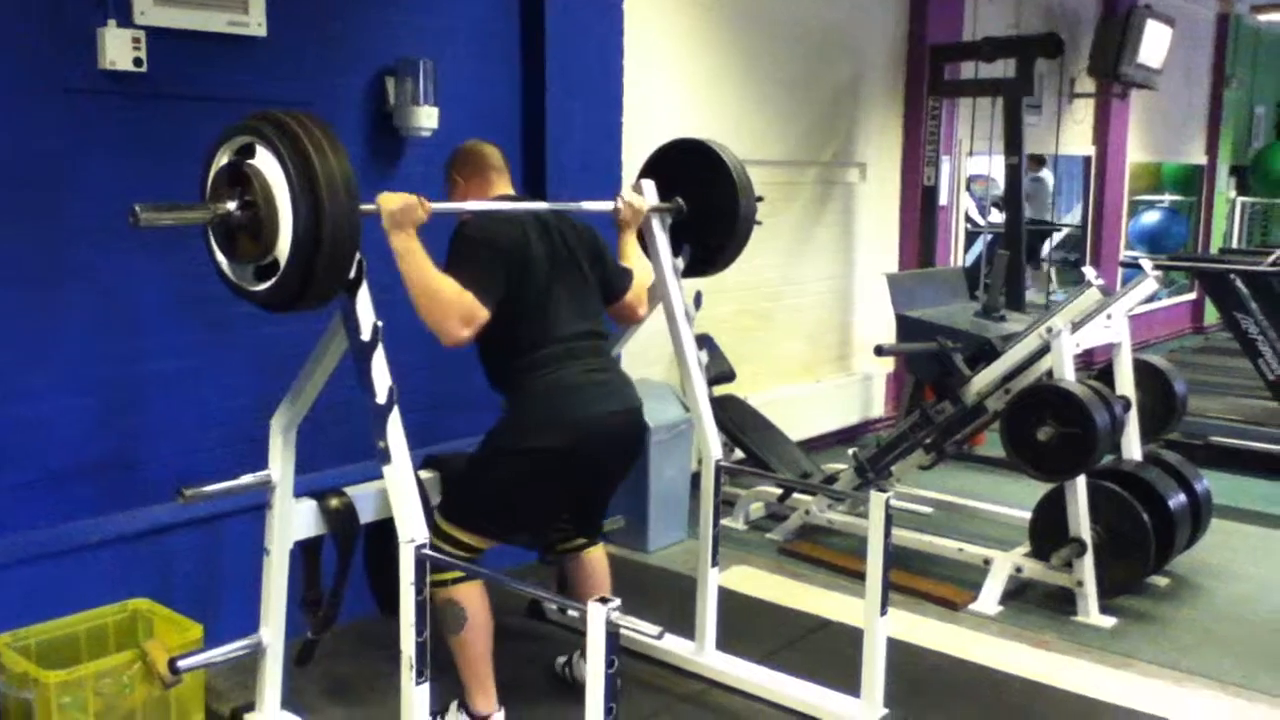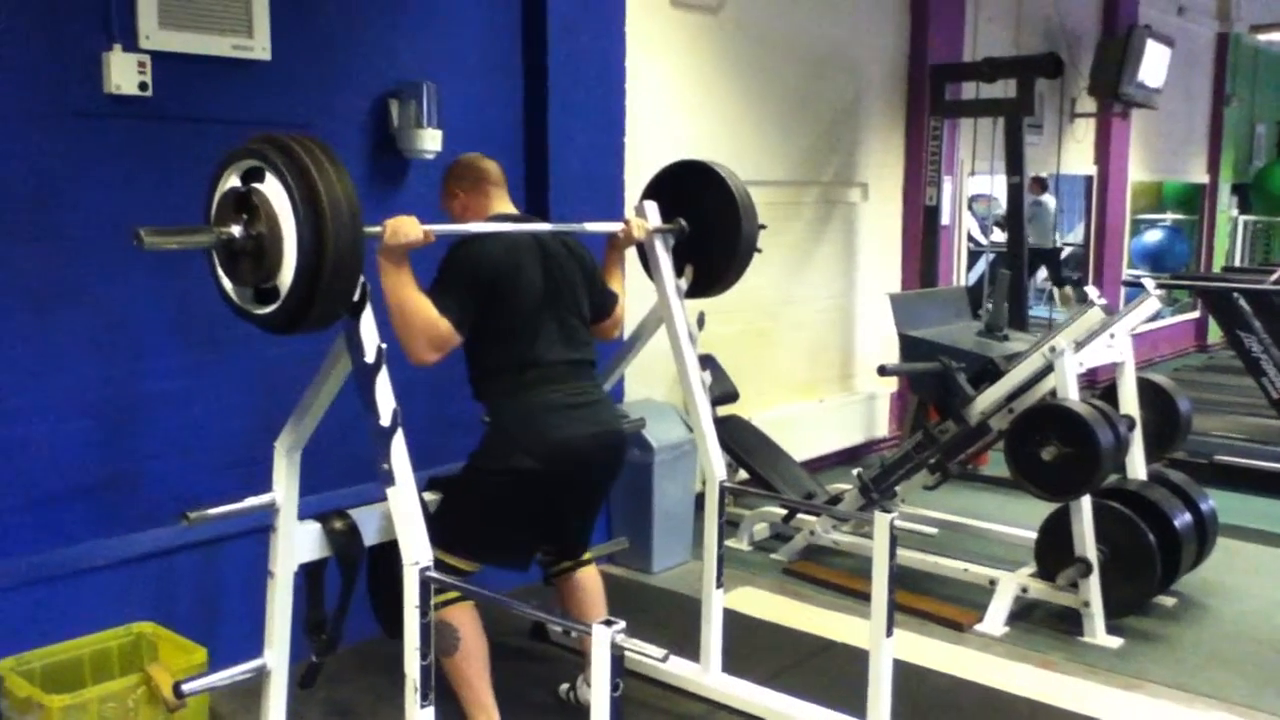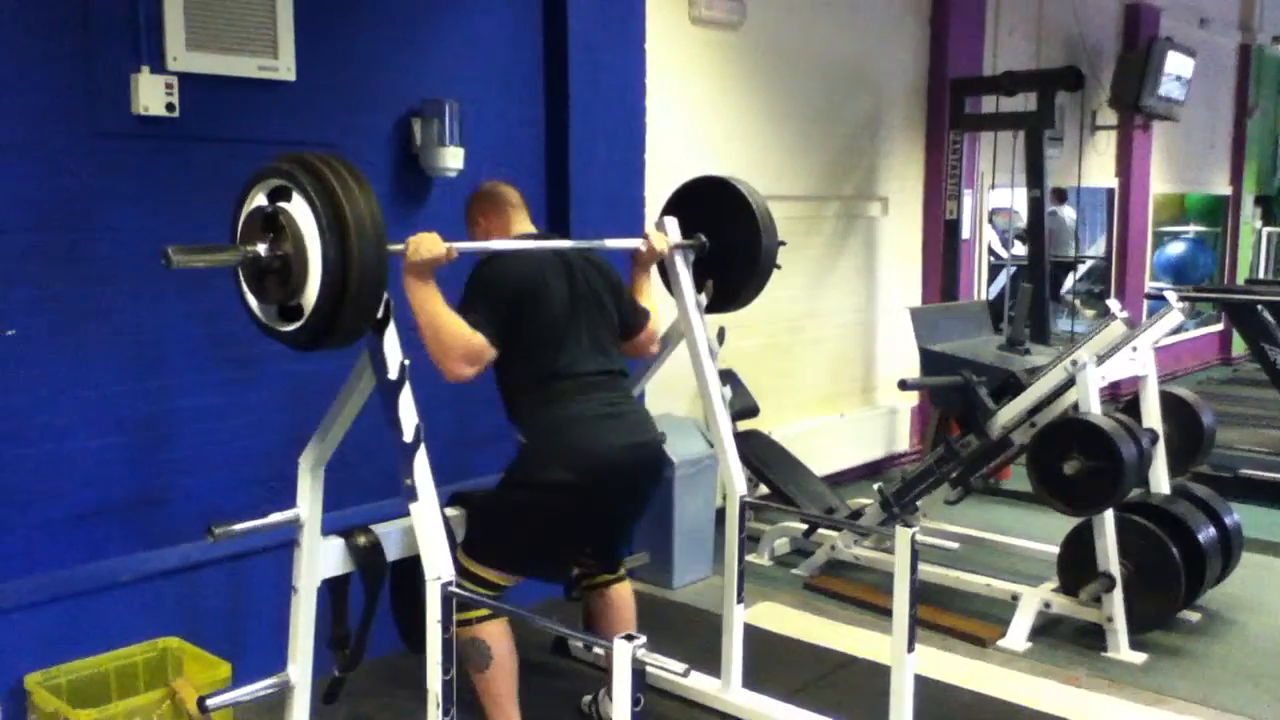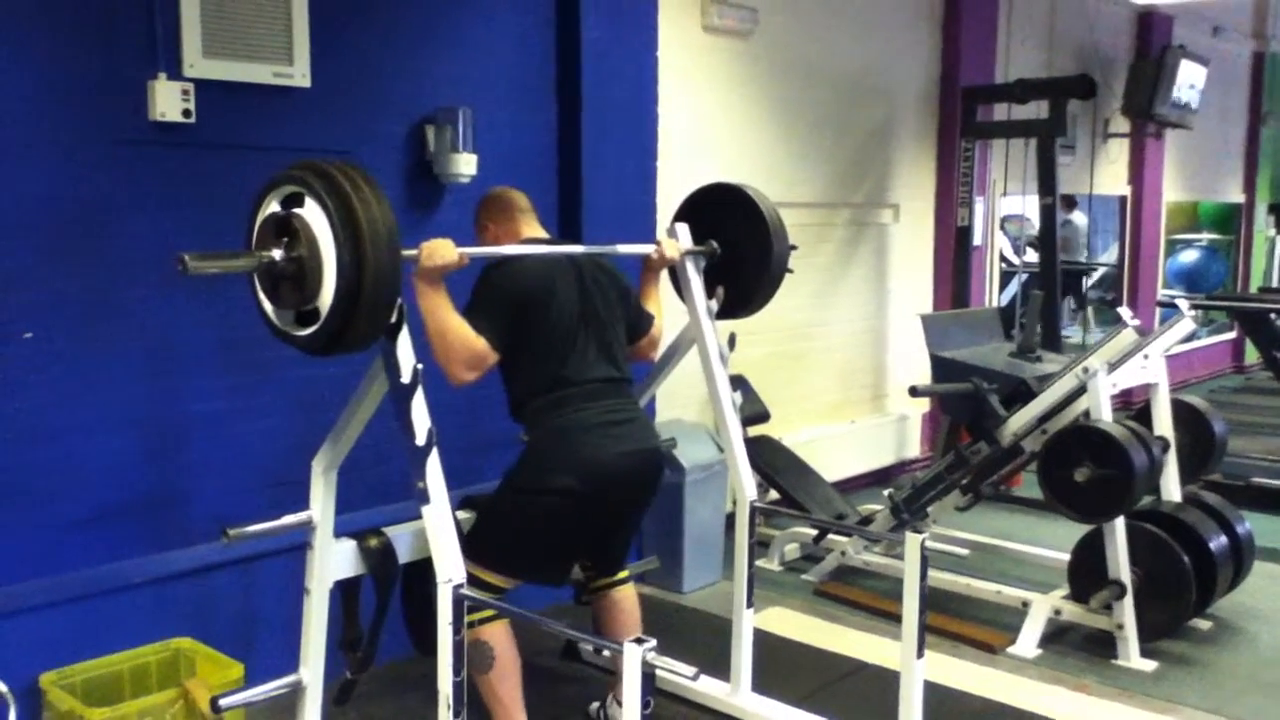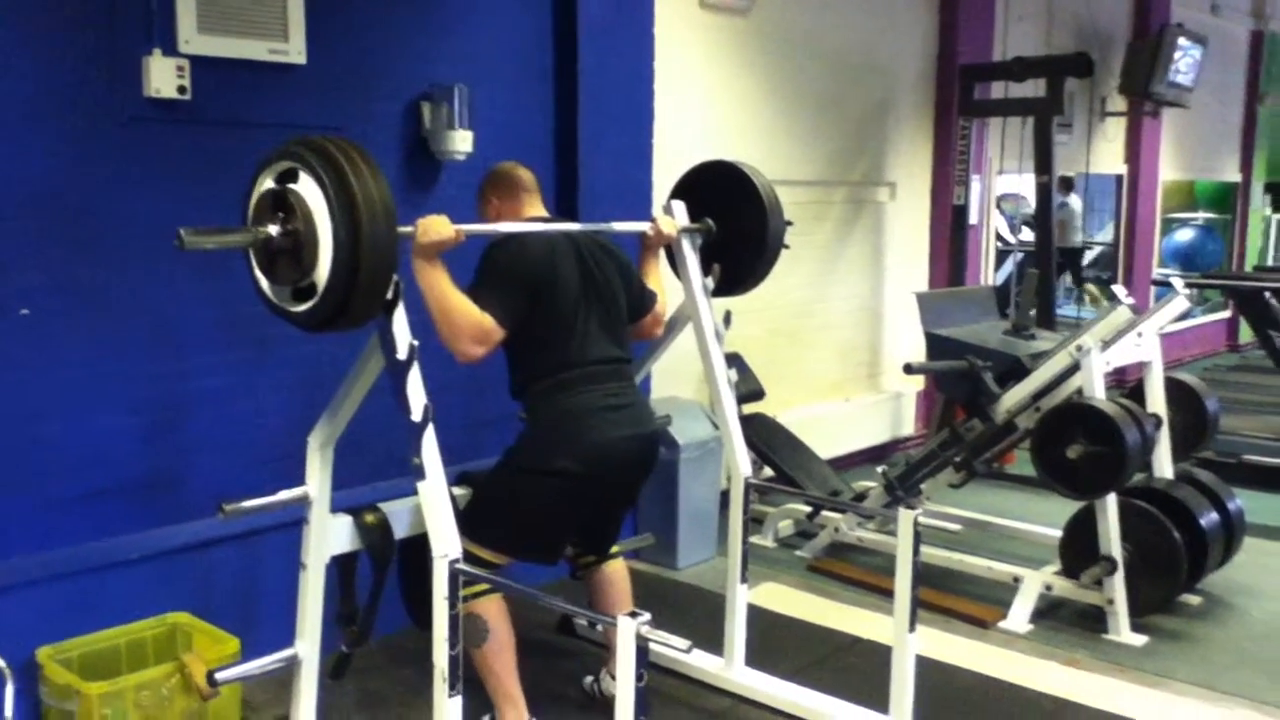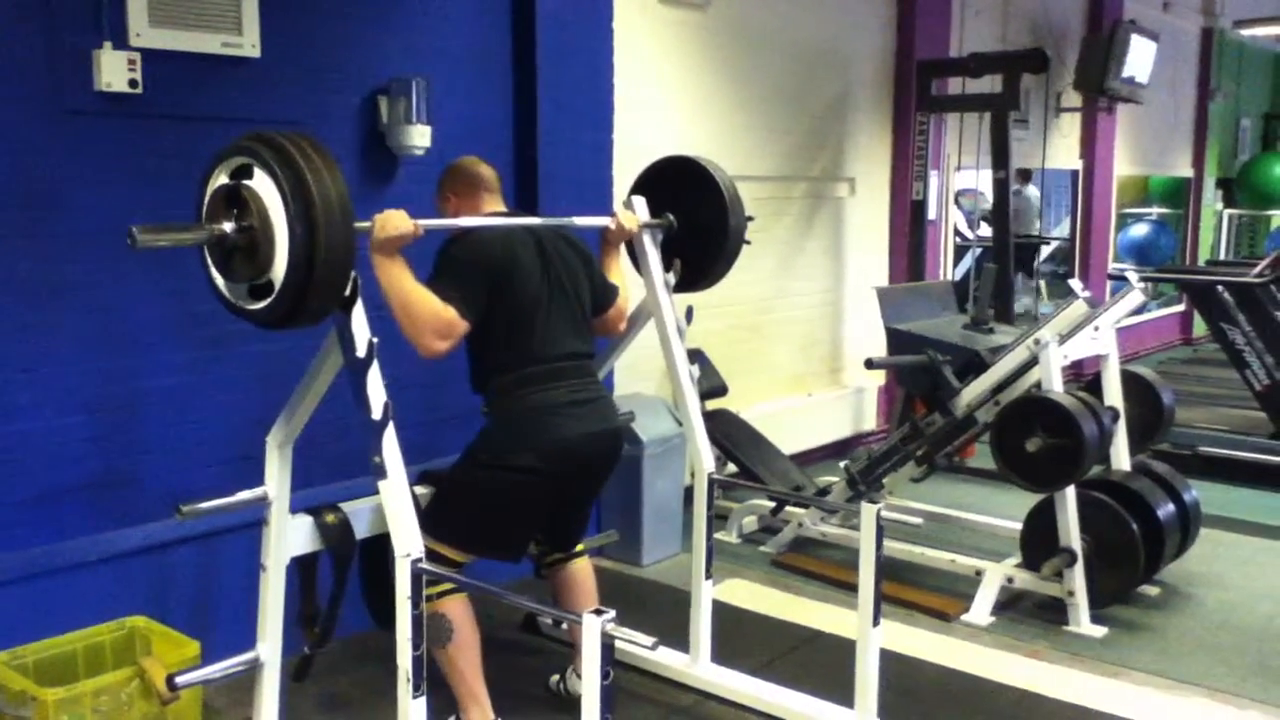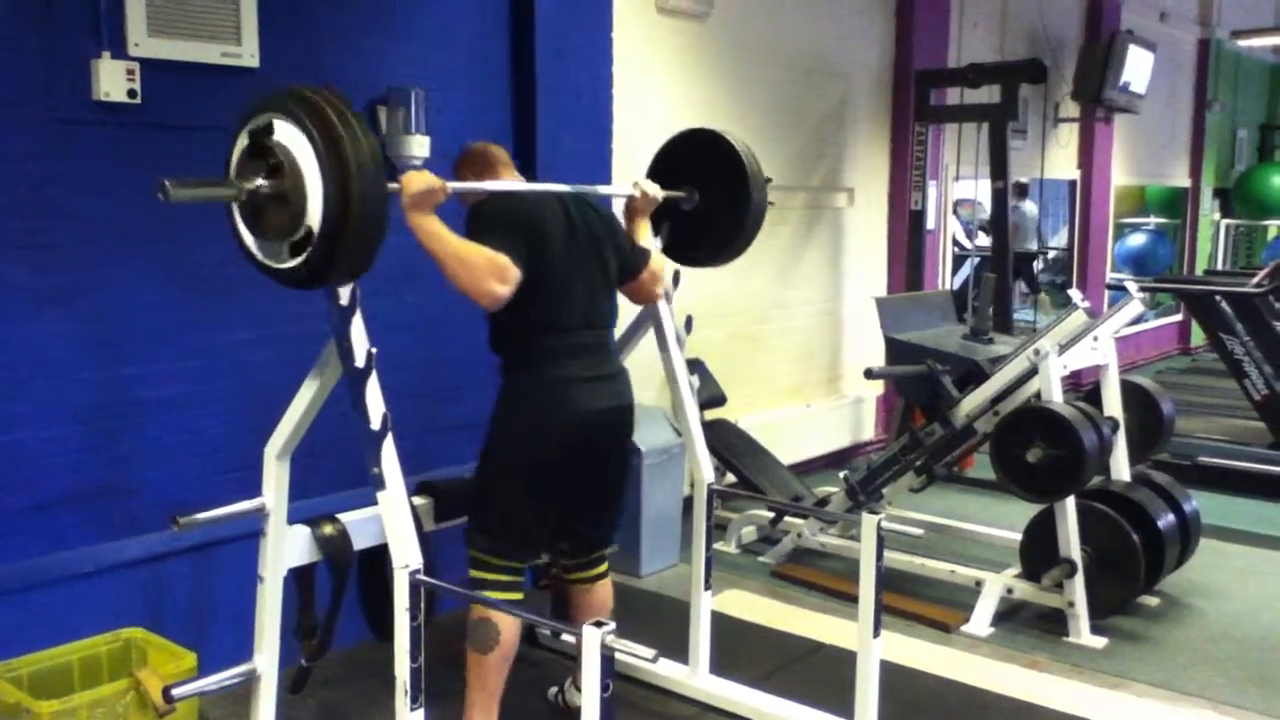
dt=0.7s
person 1, frame 1
left shoulder: (482, 232)
right shoulder: (572, 227)
left elbow: (455, 324)
right elbow: (635, 306)
left wrist: (403, 235)
right wrist: (630, 233)
left hip: (551, 420)
right hip: (621, 412)
left knee: (444, 552)
right knee: (576, 529)
right ankle: (596, 661)
person 1, frame 2
left shoulder: (475, 251)
right shoulder: (568, 244)
left elbow: (426, 345)
right elbow: (609, 324)
left wrist: (392, 260)
right wrist: (620, 249)
left hip: (532, 440)
right hip: (601, 429)
left knee: (437, 575)
right knee: (568, 551)
person 1, frame 3
left shoulder: (500, 271)
right shoulder: (592, 264)
left elbow: (460, 361)
right elbow: (646, 341)
left wrist: (419, 279)
right wrist: (644, 267)
left hip: (569, 453)
right hip: (642, 442)
left knee: (469, 591)
right knee: (601, 563)
person 1, frame 4
left shoulder: (508, 275)
right shoulder: (601, 268)
left elbow: (464, 363)
right elbow: (646, 345)
left wrist: (429, 283)
right wrist: (654, 274)
left hip: (570, 458)
right hip: (640, 447)
left knee: (473, 590)
right knee: (606, 567)
person 1, frame 5
left shoulder: (513, 253)
right shoulder: (603, 248)
left elbow: (470, 341)
right elbow: (651, 324)
left wrist: (427, 261)
right wrist: (653, 251)
left hip: (570, 439)
right hip: (637, 430)
left knee: (468, 565)
right knee: (595, 545)
person 1, frame 6
left shoulder: (472, 247)
right shoulder: (565, 241)
left elbow: (435, 335)
right elbow: (614, 320)
left wrist: (387, 256)
right wrist: (614, 248)
left hip: (532, 436)
right hip: (601, 426)
left knee: (430, 563)
right knee: (561, 542)
right ankle: (589, 672)
person 1, frame 7
left shoulder: (498, 210)
right shoulder: (590, 209)
left elbow: (493, 285)
right elbow: (651, 286)
left wrist: (422, 216)
right wrist: (641, 218)
left hip: (544, 404)
right hip: (610, 397)
left knee: (498, 566)
right knee: (587, 552)
